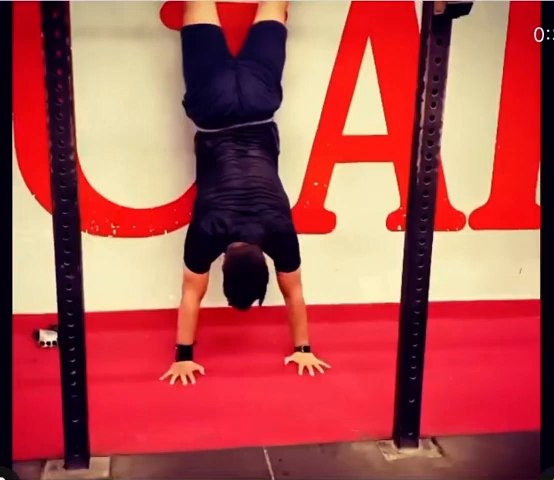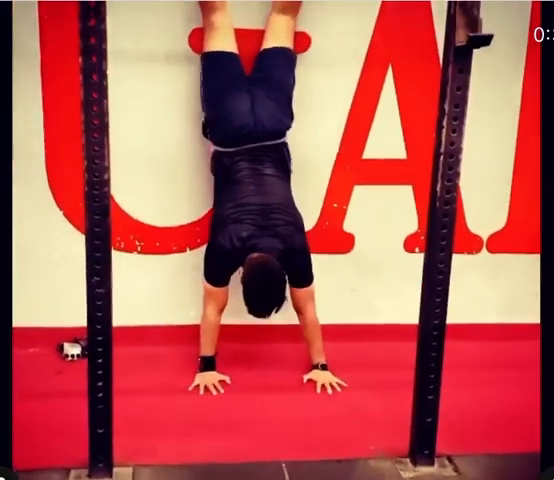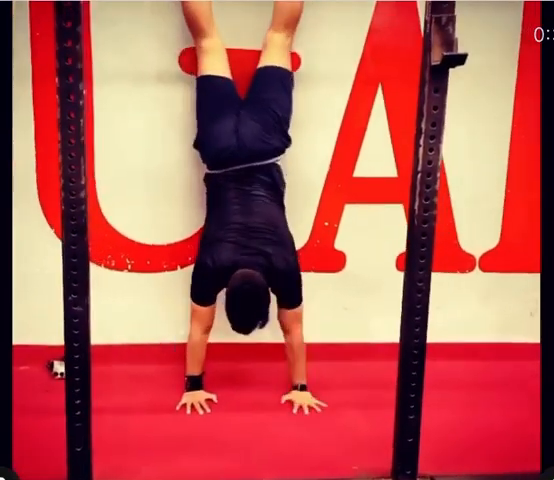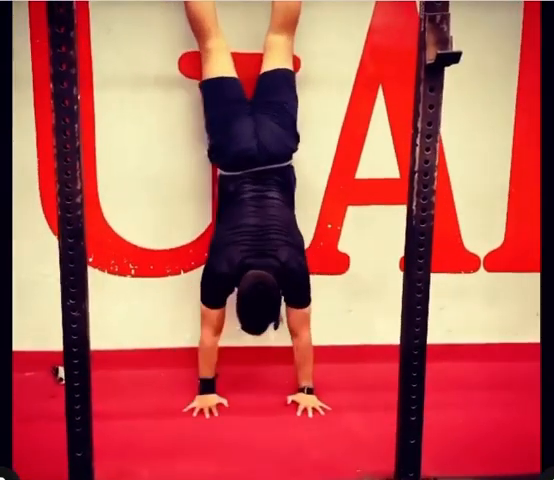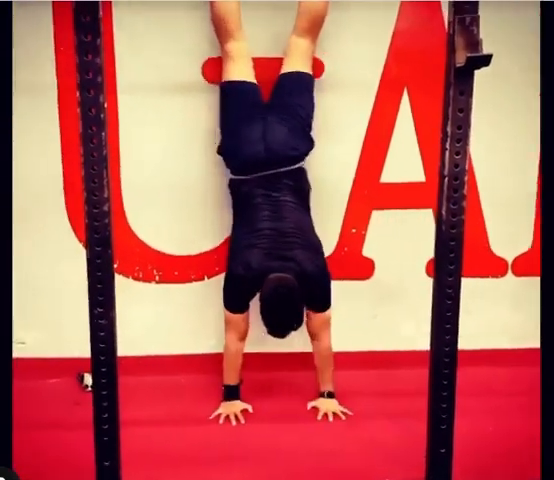
dt=0.5s
person 1, frame 1
left shoulder: (279, 227)
right shoulder: (206, 226)
left elbow: (293, 292)
right elbow: (191, 295)
left wrist: (304, 348)
right wrist: (182, 355)
left hip: (255, 108)
right hip: (217, 116)
person 1, frame 2
left shoulder: (294, 243)
right shoulder: (224, 244)
left elbow: (306, 309)
right elbow: (213, 309)
left wrist: (322, 366)
right wrist: (205, 367)
left hip: (266, 131)
right hip: (232, 131)
person 1, frame 3
left shoulder: (282, 264)
right shoulder: (213, 262)
left elbow: (294, 331)
right elbow: (198, 329)
left wrist: (301, 386)
right wrist: (192, 386)
left hip: (260, 146)
right hip: (223, 147)
left knee: (278, 38)
right knee: (208, 41)
person 1, frame 4
left shoulder: (292, 264)
right shoulder: (221, 265)
left elbow: (301, 333)
right elbow: (209, 332)
left wrist: (308, 388)
right wrist: (207, 389)
left hip: (271, 151)
right hip: (237, 152)
left knee: (278, 38)
right knee: (212, 43)
person 1, frame 5
left shoulder: (312, 268)
right shoulder: (243, 269)
left elbow: (321, 337)
right elbow: (234, 338)
left wrist: (328, 393)
right wrist: (230, 396)
left hip: (283, 150)
right hip: (248, 154)
left knee: (302, 39)
right knee: (233, 44)
